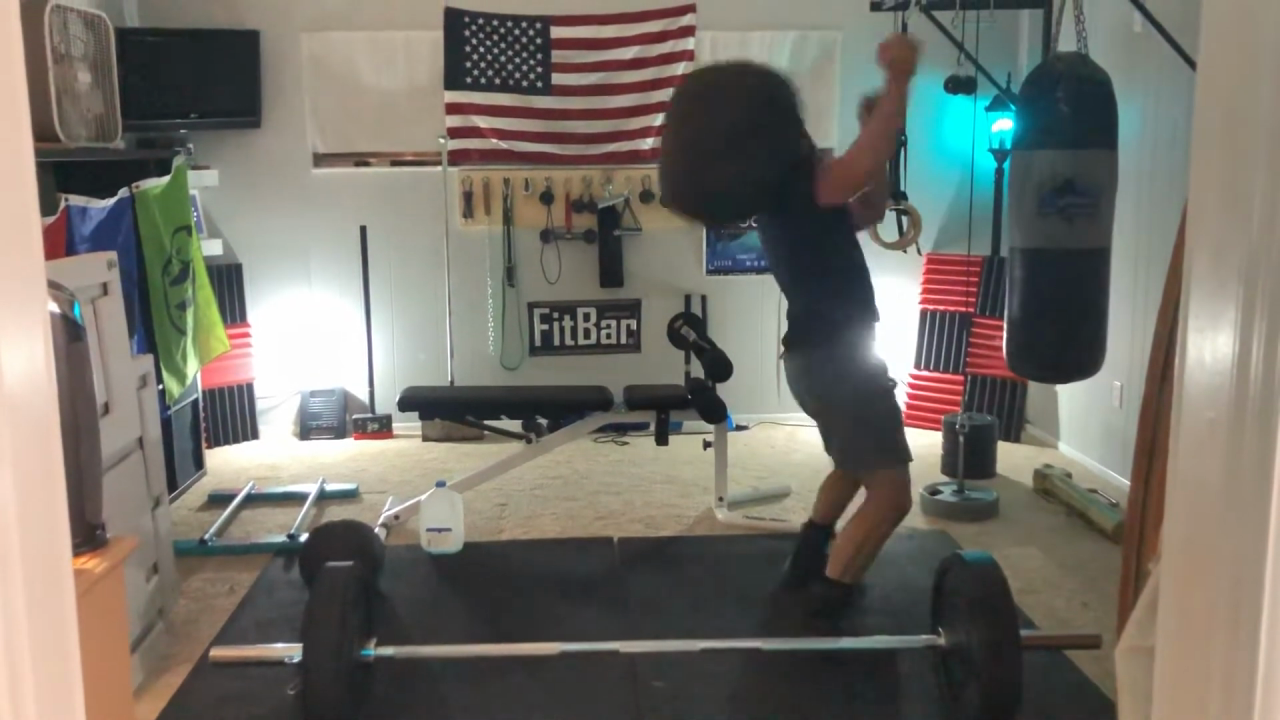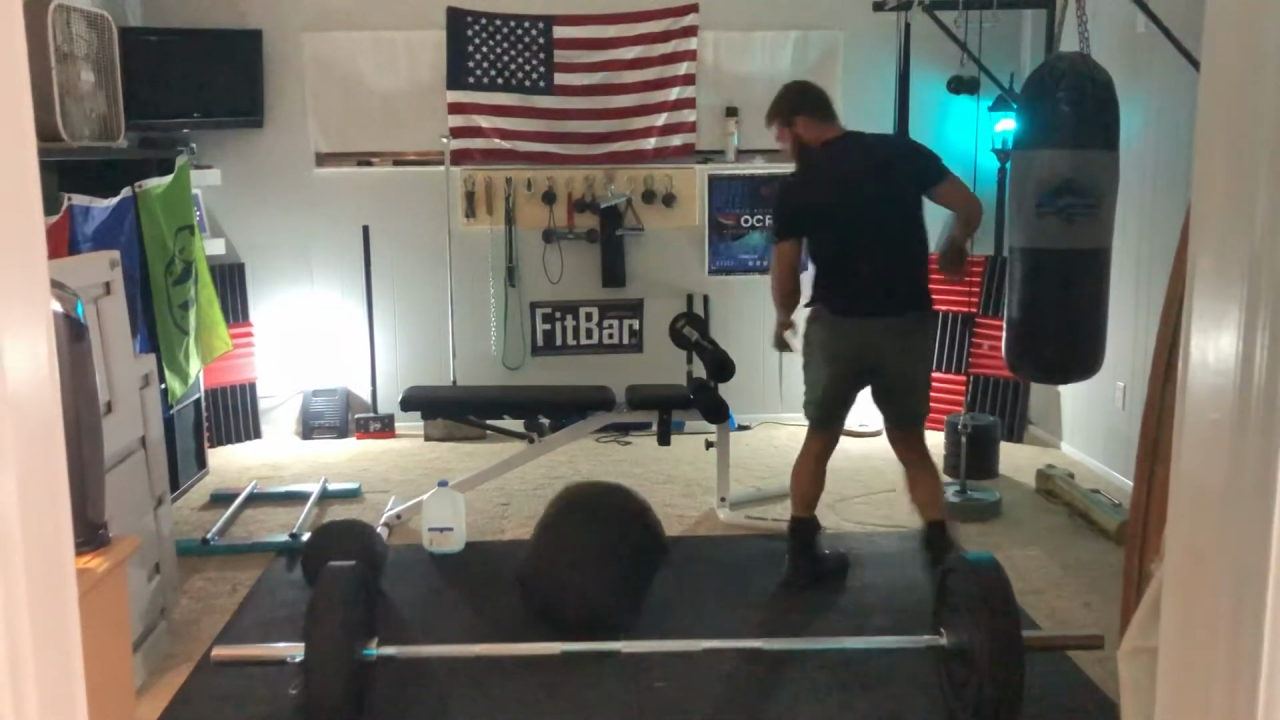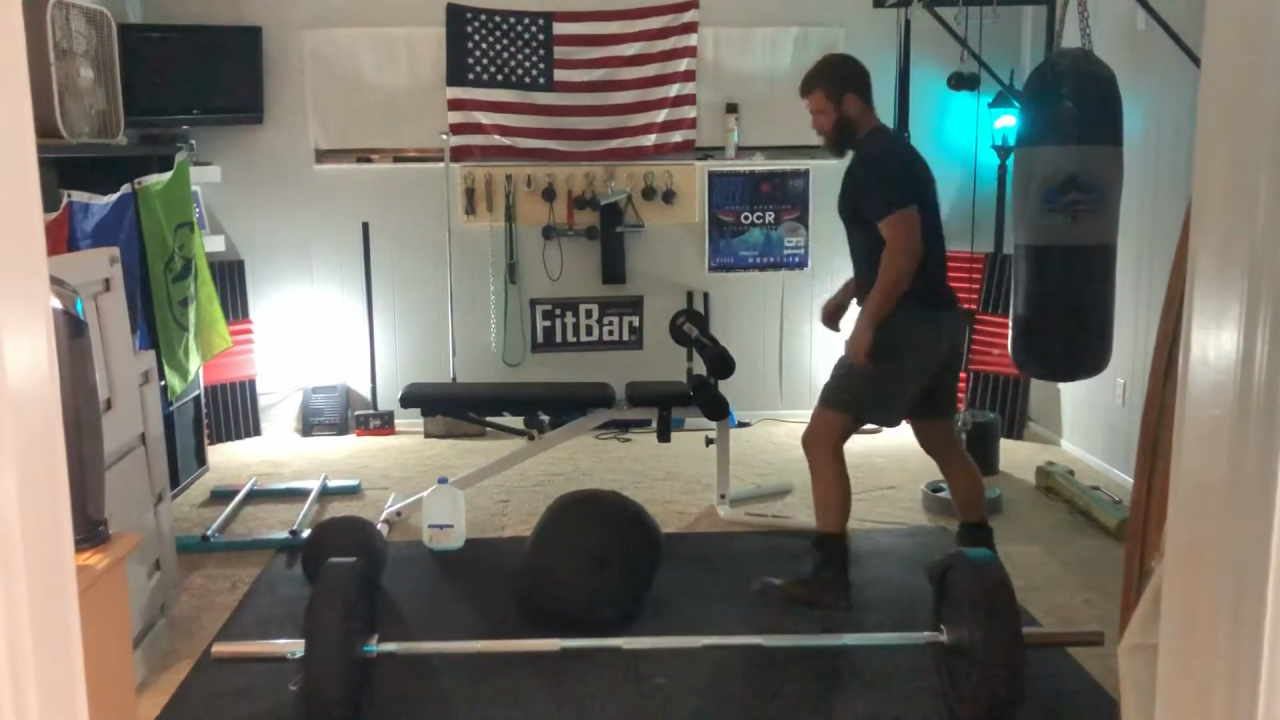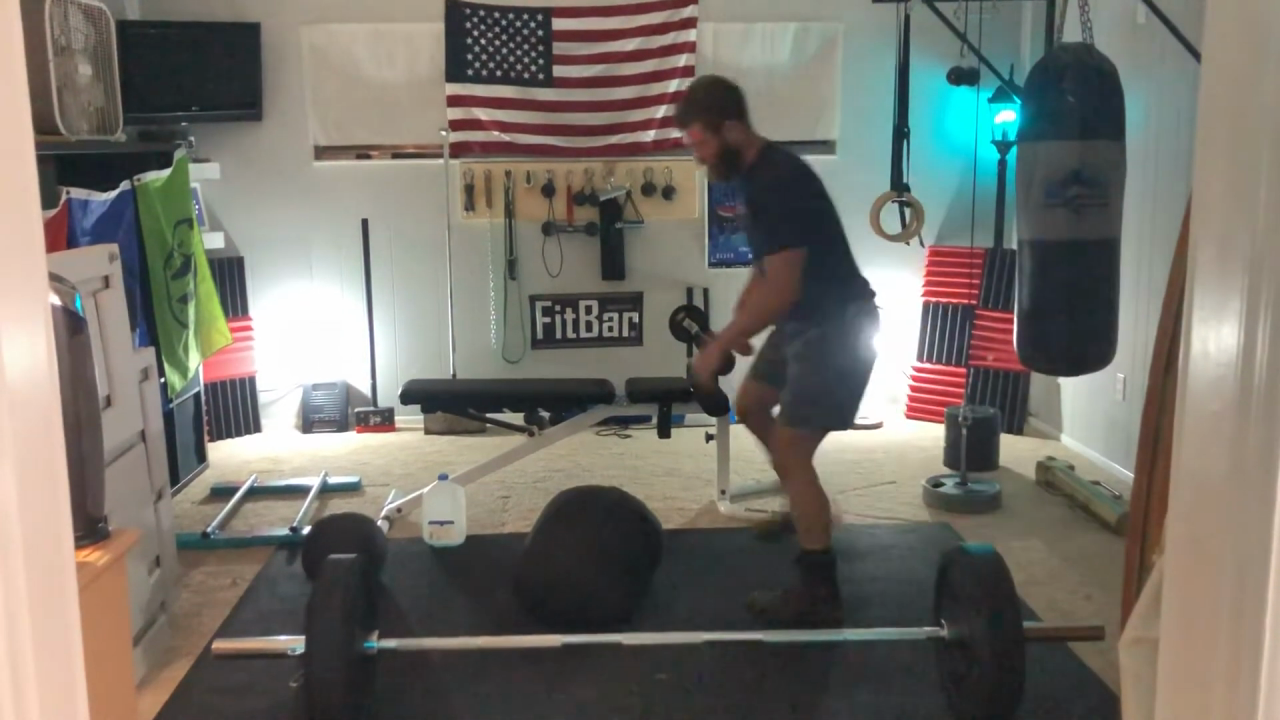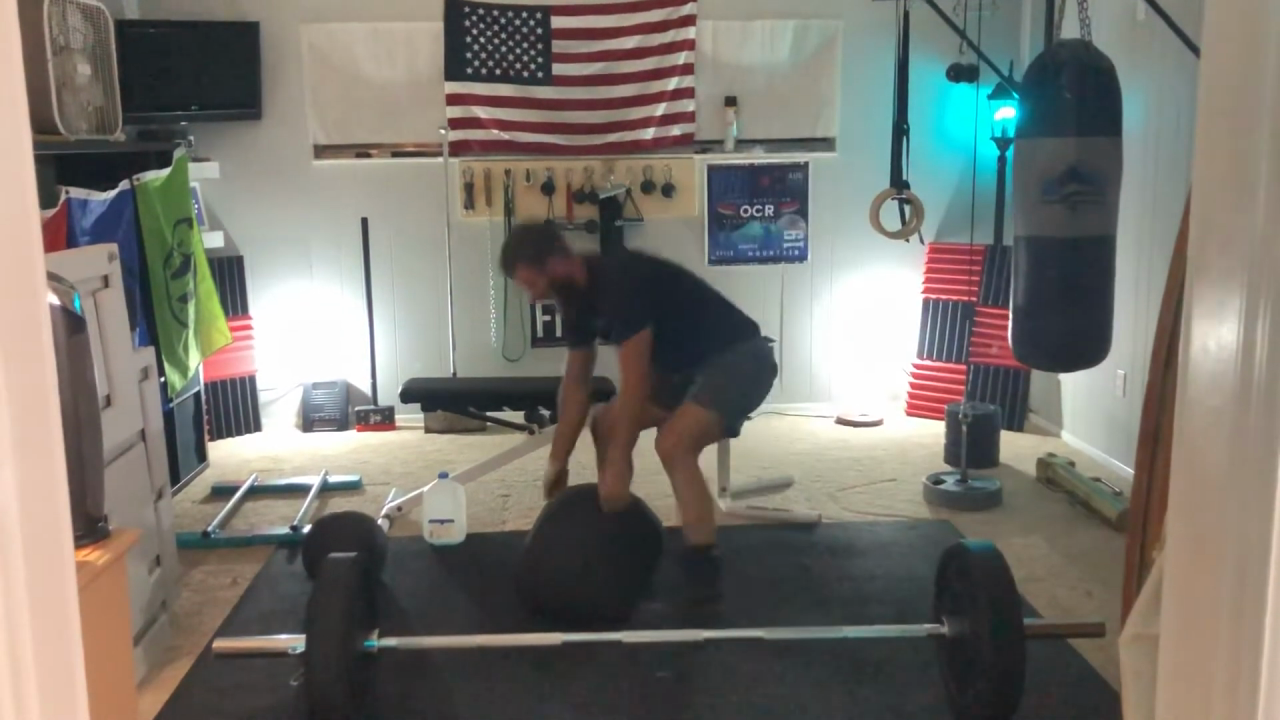
dt=0.5s
person 1, frame 1
left shoulder: (788, 194)
right shoulder: (793, 179)
left elbow: (866, 207)
right elbow: (862, 175)
left wrist: (876, 119)
right wrist: (897, 81)
left hip: (815, 352)
right hip: (835, 354)
left knee: (857, 464)
right knee: (890, 491)
left ankle: (807, 558)
right ankle: (820, 610)
person 1, frame 2
left shoulder: (797, 187)
right shoulder: (900, 154)
left elbow: (784, 276)
right elbow: (969, 208)
left wrist: (783, 320)
right wrist: (956, 245)
left hip: (835, 328)
right hip: (907, 326)
left knee: (819, 441)
right knee: (911, 448)
left ankle: (802, 556)
right ankle: (941, 556)
person 1, frame 3
left shoulder: (874, 162)
right shoulder: (893, 154)
left elbow: (905, 248)
left wrist: (867, 323)
right wrist: (847, 292)
left hip: (905, 324)
right hip: (936, 318)
left knee: (822, 436)
right knee: (942, 440)
left ankle: (829, 575)
right ankle: (980, 556)
person 1, frame 4
left shoulder: (778, 184)
right shoulder: (755, 172)
left elbow: (781, 289)
left wrist: (720, 343)
right wrist: (739, 315)
left hip: (836, 325)
right hip: (808, 317)
left knee: (789, 451)
right knee: (748, 405)
left ankle: (818, 592)
right ankle: (802, 506)
person 1, frame 5
left shoulder: (622, 282)
right shoulder: (579, 295)
left elbow: (635, 380)
right elbow: (576, 382)
left wrist: (618, 464)
right wrist: (558, 461)
left hip: (741, 356)
right hip: (689, 363)
left knee: (673, 442)
right knee: (606, 423)
left ankle: (702, 576)
